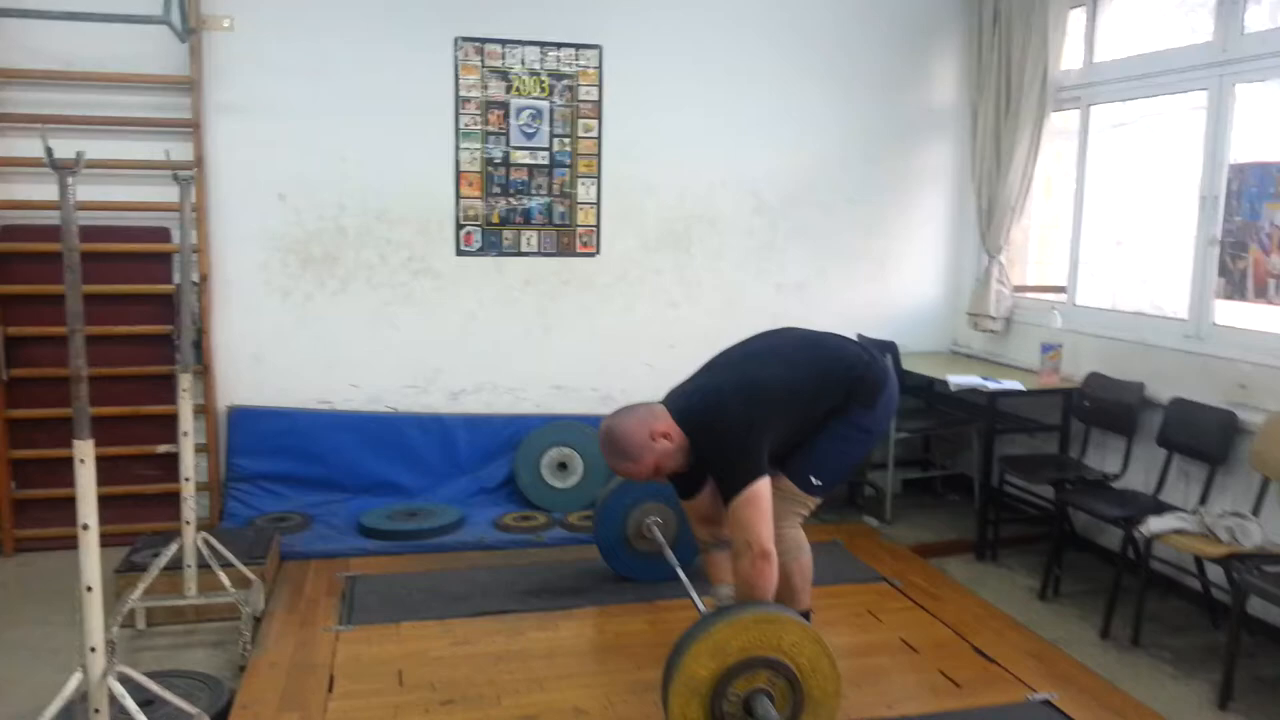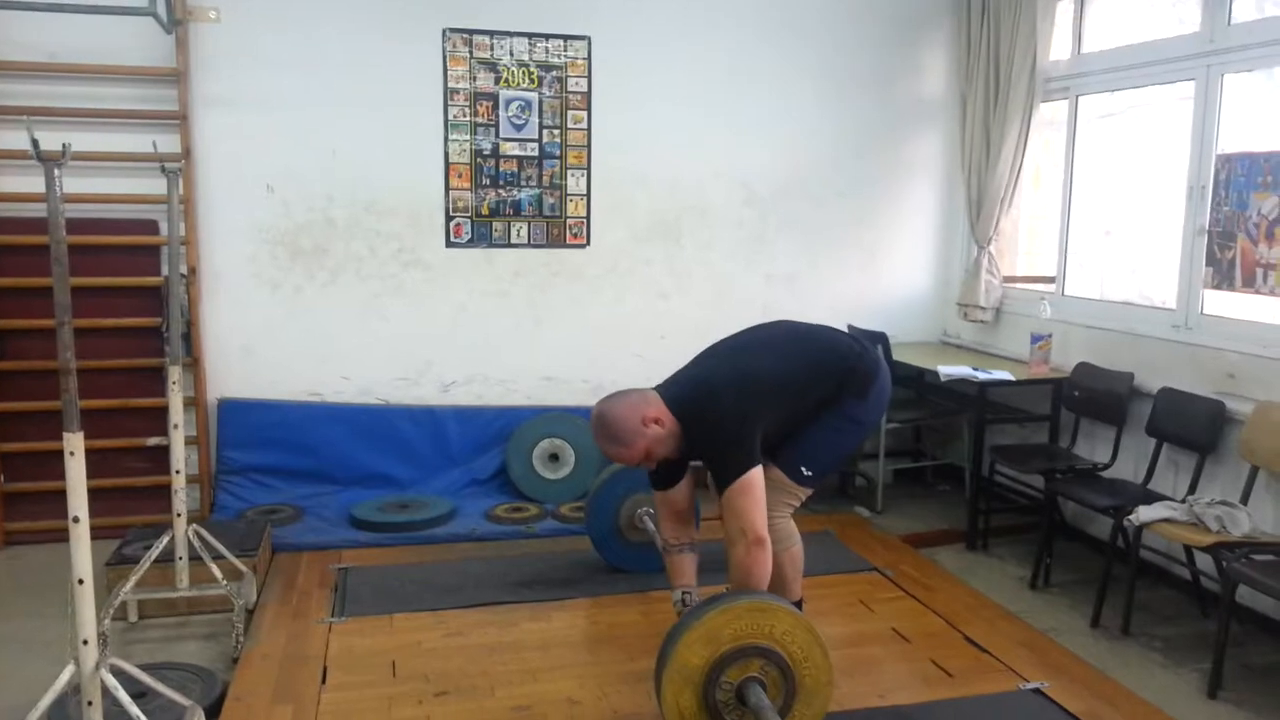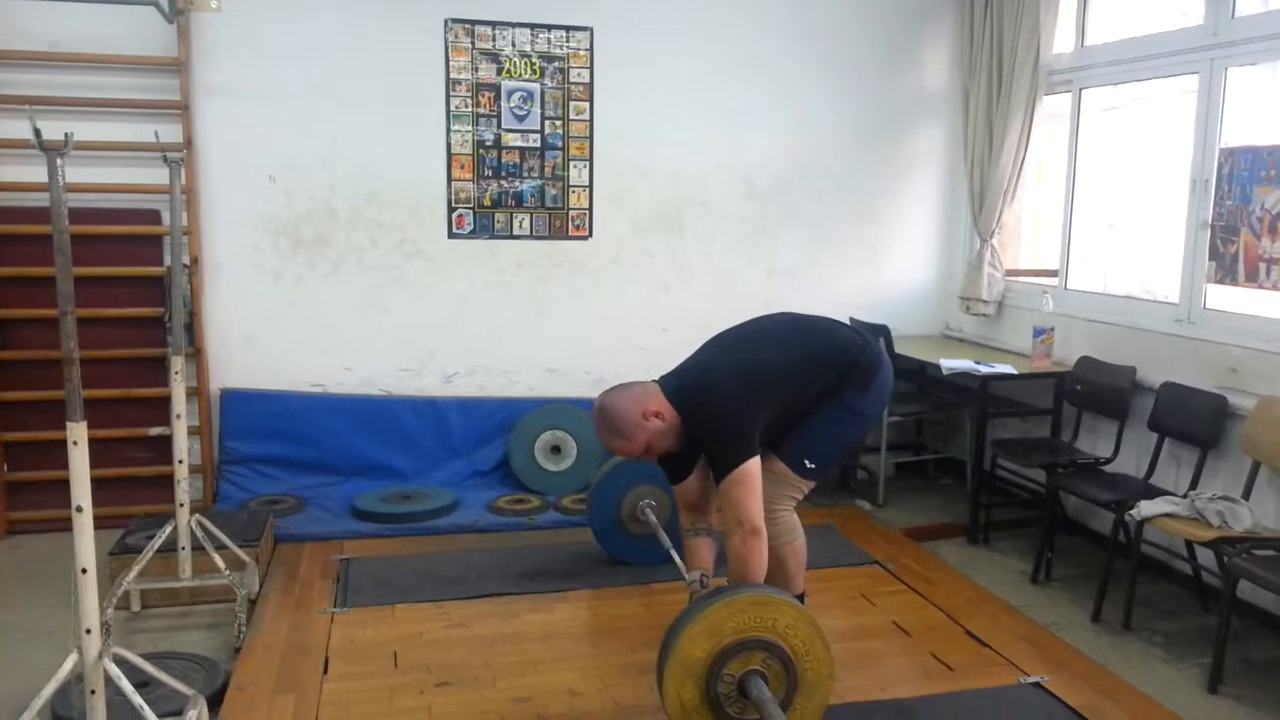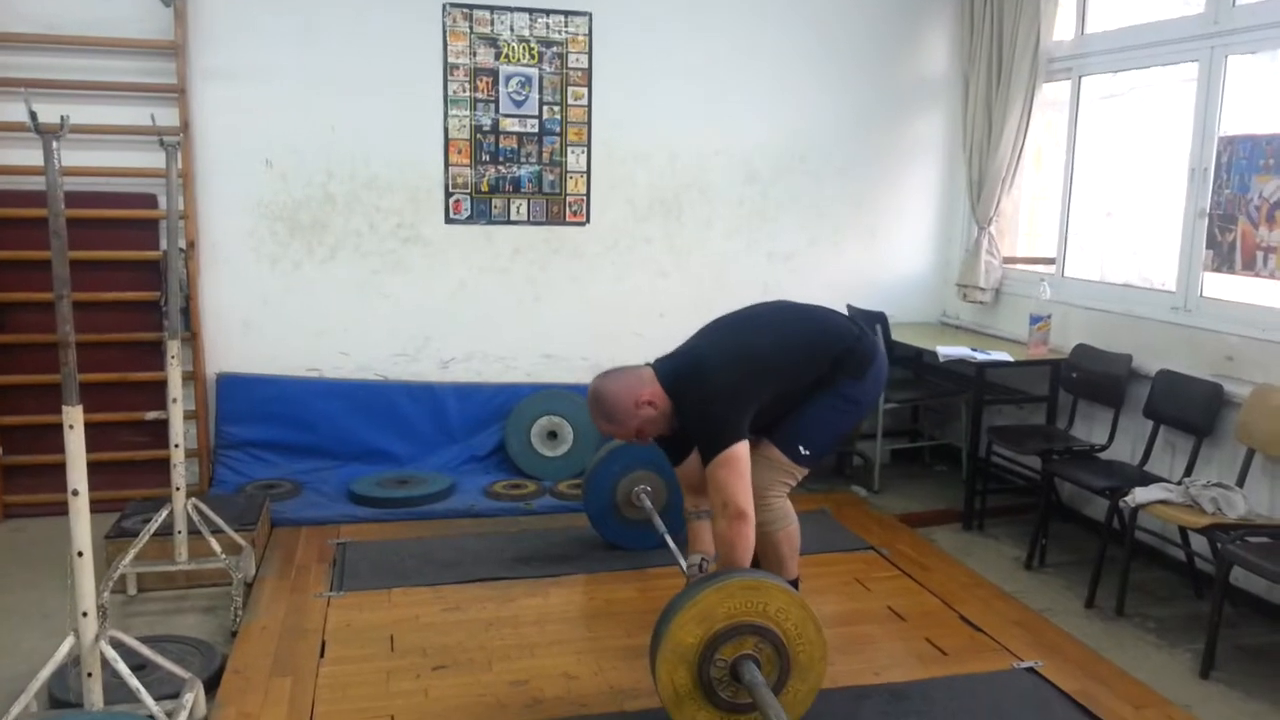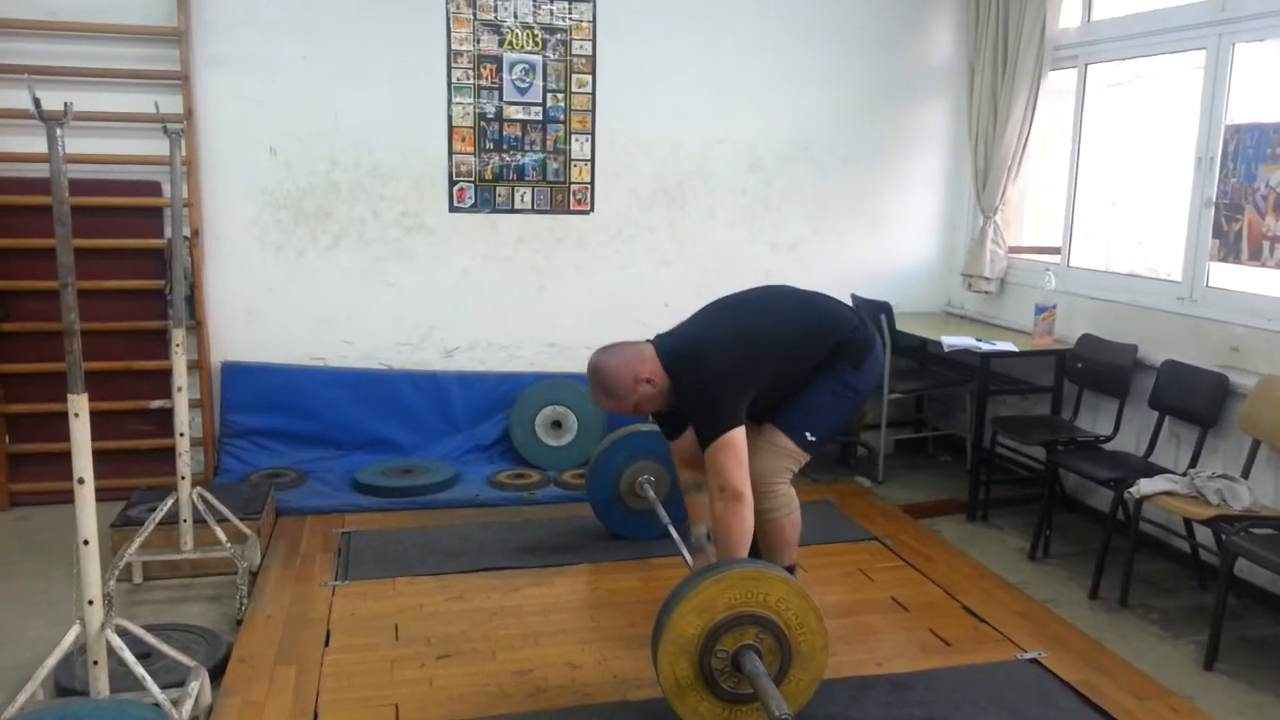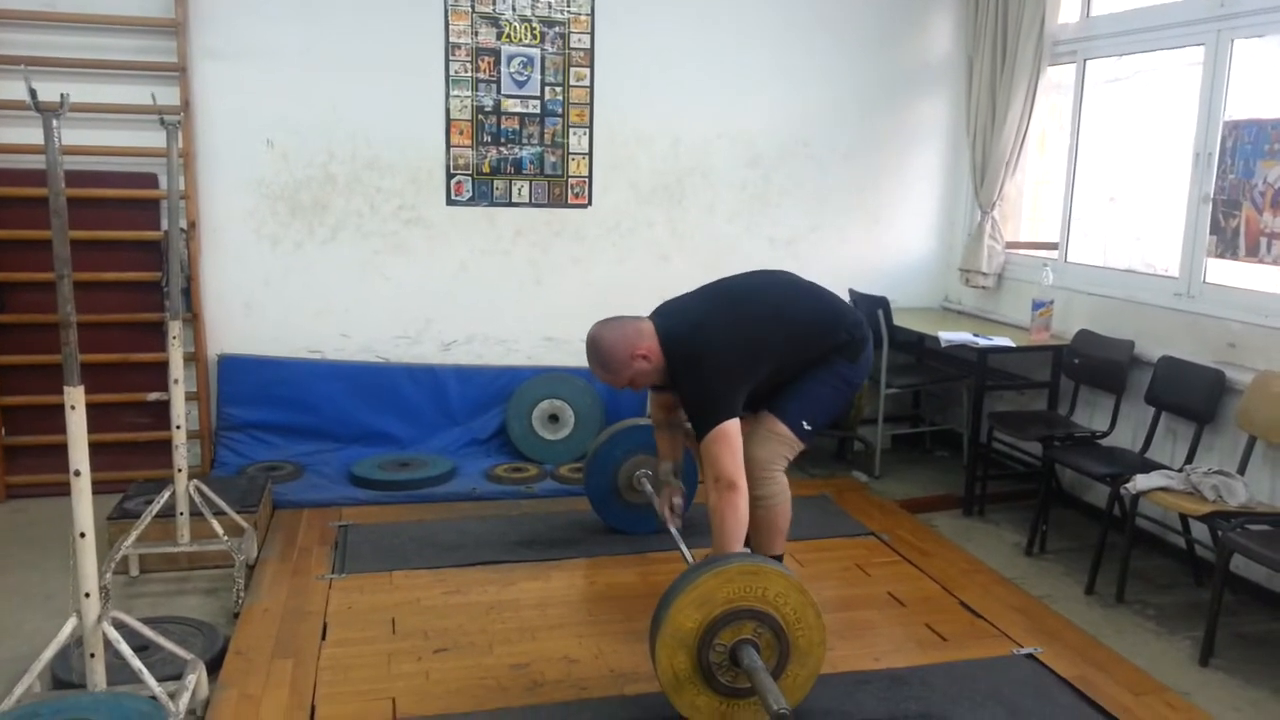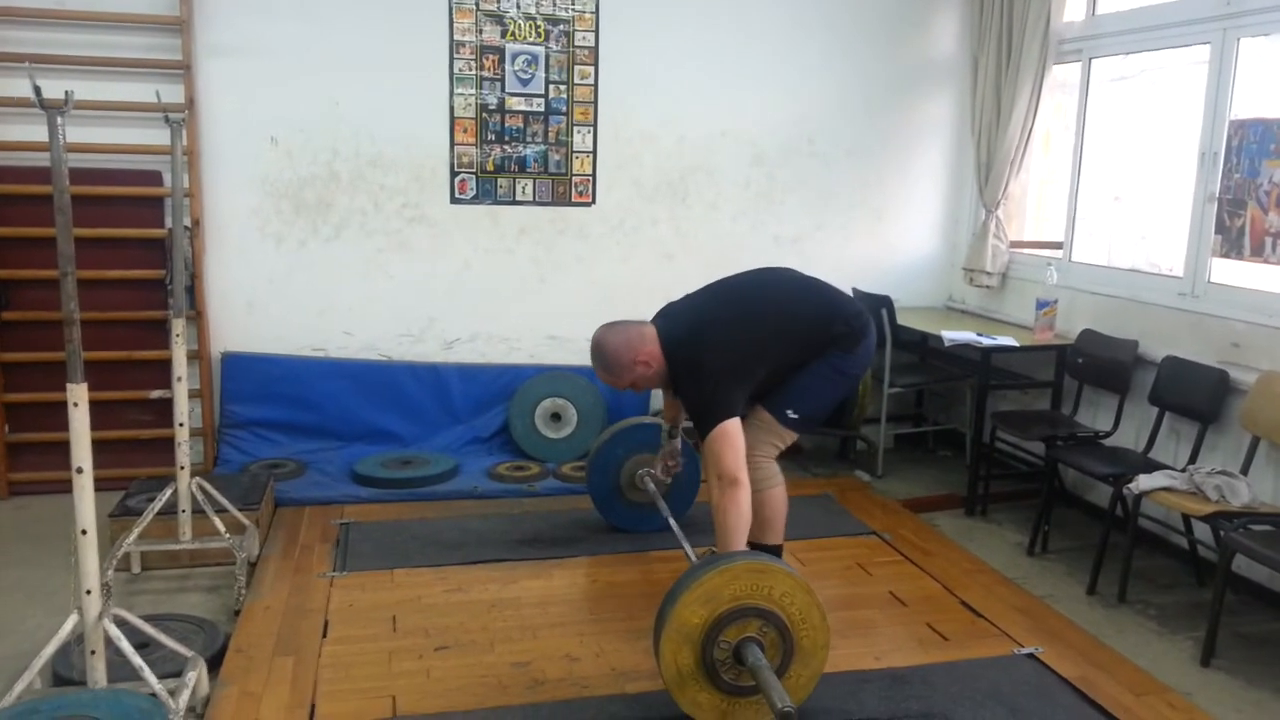
dt=0.2s
person 1, frame 1
left shoulder: (727, 434)
right shoulder: (677, 430)
left elbow: (757, 551)
right elbow: (709, 526)
right wrist: (725, 604)
left hip: (863, 392)
right hip: (809, 386)
left knee: (778, 517)
right knee: (743, 505)
person 1, frame 2
left shoulder: (718, 423)
right shoulder: (667, 414)
left elbow: (751, 538)
right elbow: (677, 525)
right wrist: (687, 608)
left hip: (856, 383)
right hip: (801, 380)
left knee: (767, 508)
right knee: (735, 493)
person 1, frame 3
left shoulder: (717, 416)
right shoulder: (674, 413)
left elbow: (747, 527)
right elbow: (695, 512)
right wrist: (699, 592)
left hip: (858, 376)
right hip: (809, 374)
left knee: (769, 499)
right knee: (738, 488)
person 1, frame 4
left shoulder: (708, 400)
right shoulder: (670, 393)
left elbow: (734, 511)
right elbow: (698, 493)
right wrist: (699, 575)
left hip: (852, 365)
right hip: (802, 365)
left knee: (762, 485)
right knee: (735, 475)
person 1, frame 5
left shoulder: (708, 380)
right shoulder: (665, 361)
left elbow: (731, 493)
right elbow: (691, 466)
right wrist: (701, 543)
left hip: (848, 355)
right hip: (796, 354)
left knee: (765, 471)
right knee: (732, 462)
person 1, frame 6
left shoulder: (705, 364)
right shoulder: (659, 331)
left elbow: (726, 482)
right elbow: (667, 406)
right wrist: (668, 475)
left hip: (841, 348)
right hip: (789, 339)
left knee: (761, 460)
right knee: (721, 449)
right ankle: (748, 554)
person 1, frame 7
left shoulder: (705, 365)
right shoulder: (666, 330)
left elbow: (728, 479)
right elbow: (677, 385)
right wrist: (670, 435)
left hip: (844, 340)
right hip: (802, 330)
left knee: (754, 451)
right knee: (733, 444)
